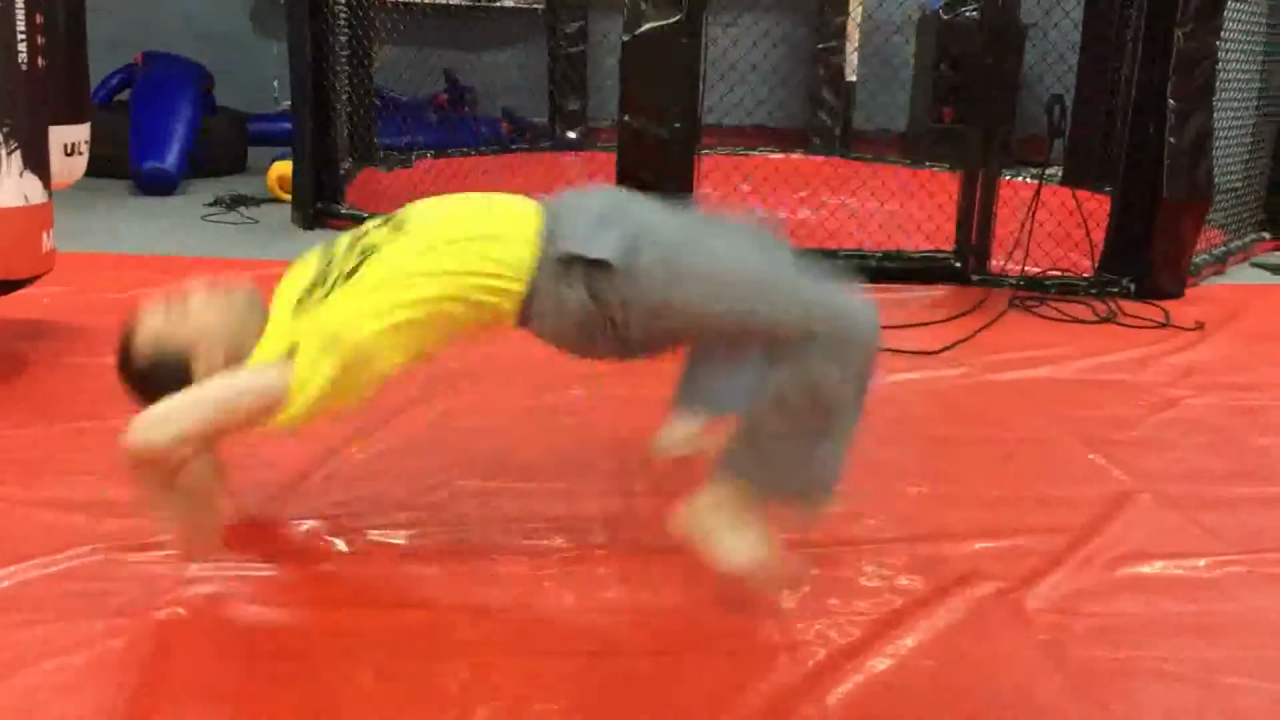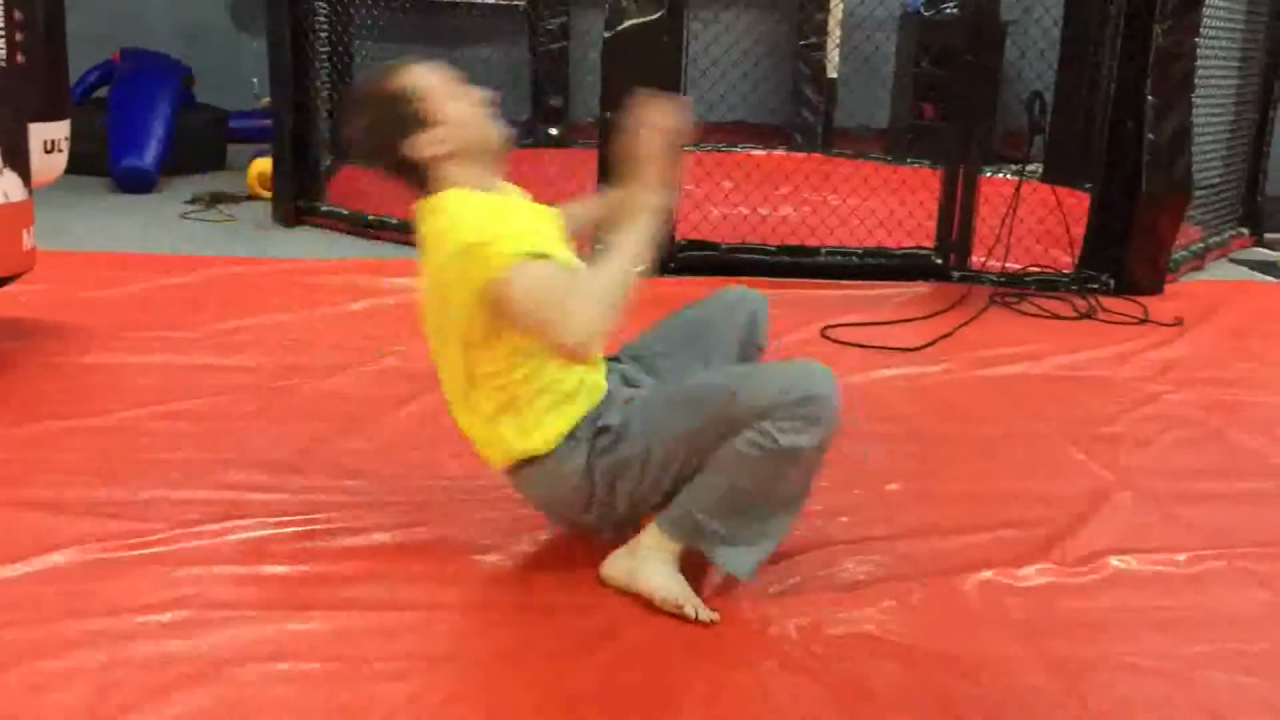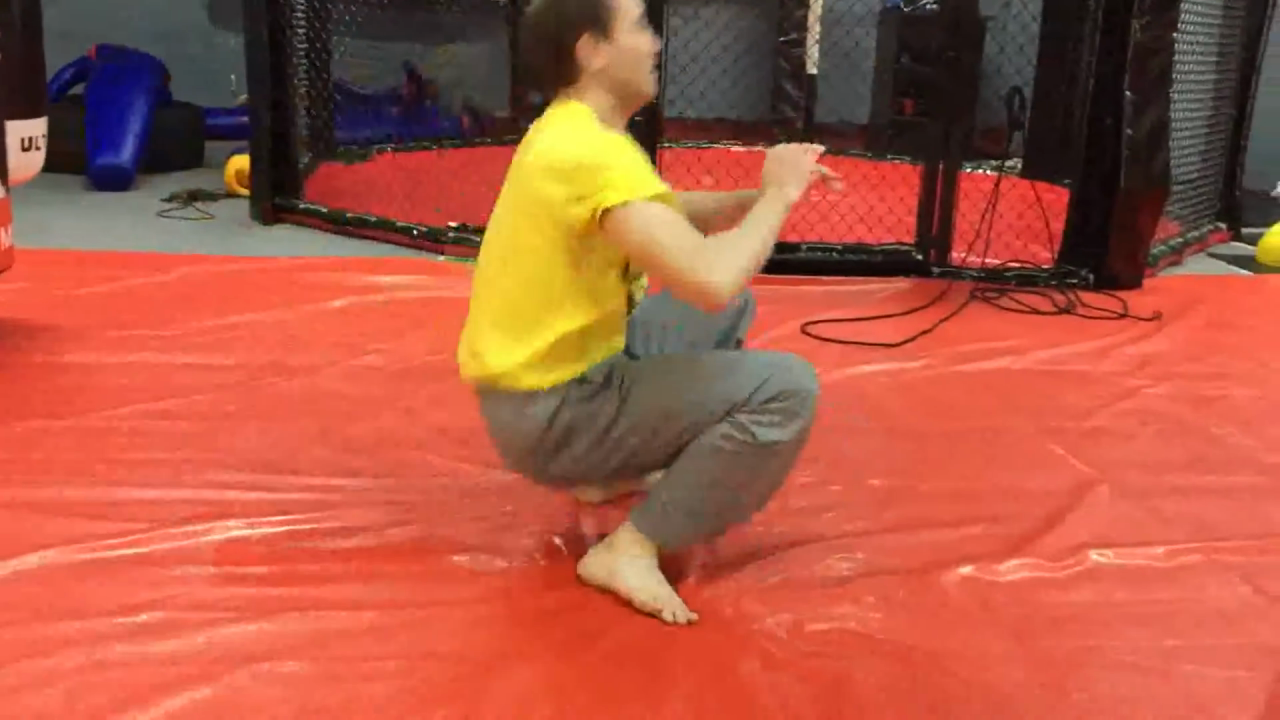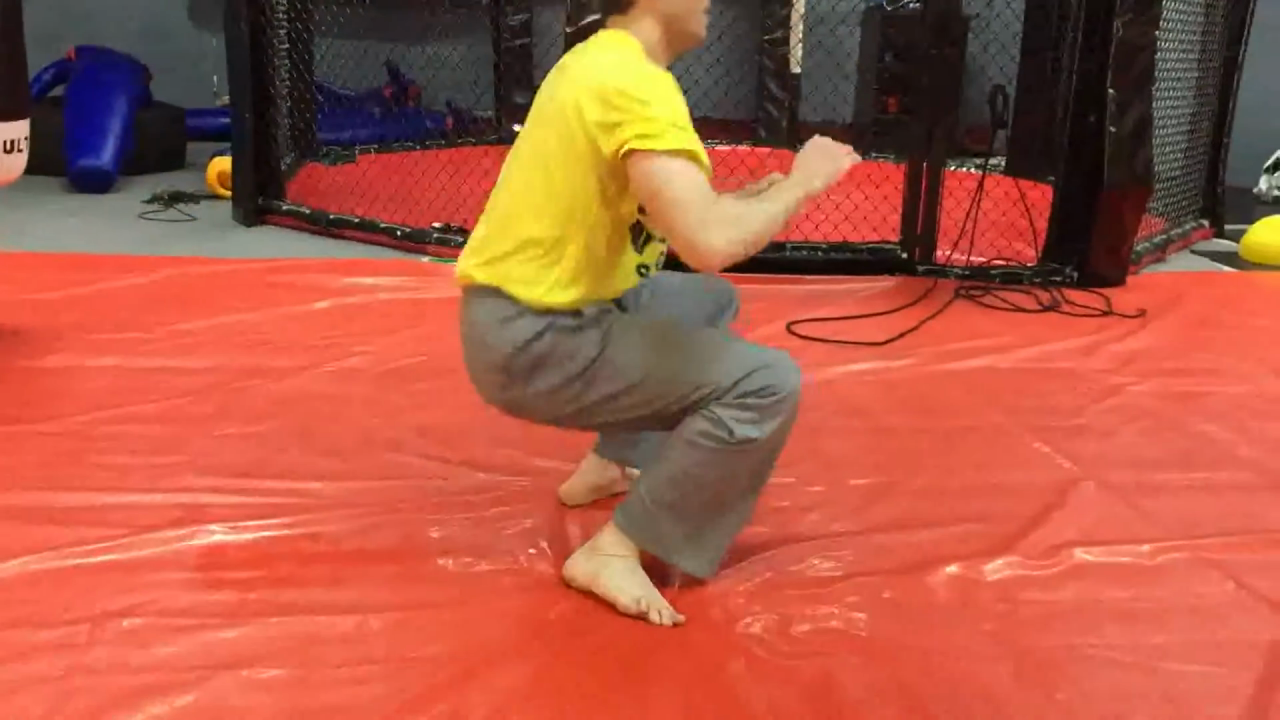
dt=0.2s
person 1, frame 1
left shoulder: (293, 297)
right shoulder: (286, 363)
right elbow: (149, 434)
right knee: (841, 326)
left ankle: (701, 417)
right ankle: (734, 505)
person 1, frame 2
left shoulder: (473, 202)
right shoulder: (477, 232)
left elbow: (576, 223)
right elbow: (581, 331)
left wrist: (631, 193)
right wrist: (647, 196)
left hip: (600, 397)
right hip: (580, 464)
left knee: (741, 308)
right knee: (809, 393)
right ankle: (655, 549)
person 1, frame 3
left shoulder: (569, 136)
right shoulder: (591, 151)
left elbow: (657, 213)
right elbow: (709, 281)
left wrist: (756, 198)
right wrist: (778, 198)
left hip: (578, 367)
right hip: (547, 413)
left knee: (733, 310)
right knee: (786, 389)
left ankle: (620, 469)
right ankle: (633, 549)
person 1, frame 4
left shoulder: (604, 60)
right shoulder: (635, 82)
left elbow: (662, 202)
right elbow: (710, 243)
left wrist: (760, 193)
right wrist: (801, 183)
left hip: (547, 304)
right hip: (529, 339)
left knee: (711, 301)
right knee: (767, 384)
left ankle: (608, 465)
right ankle: (616, 550)
